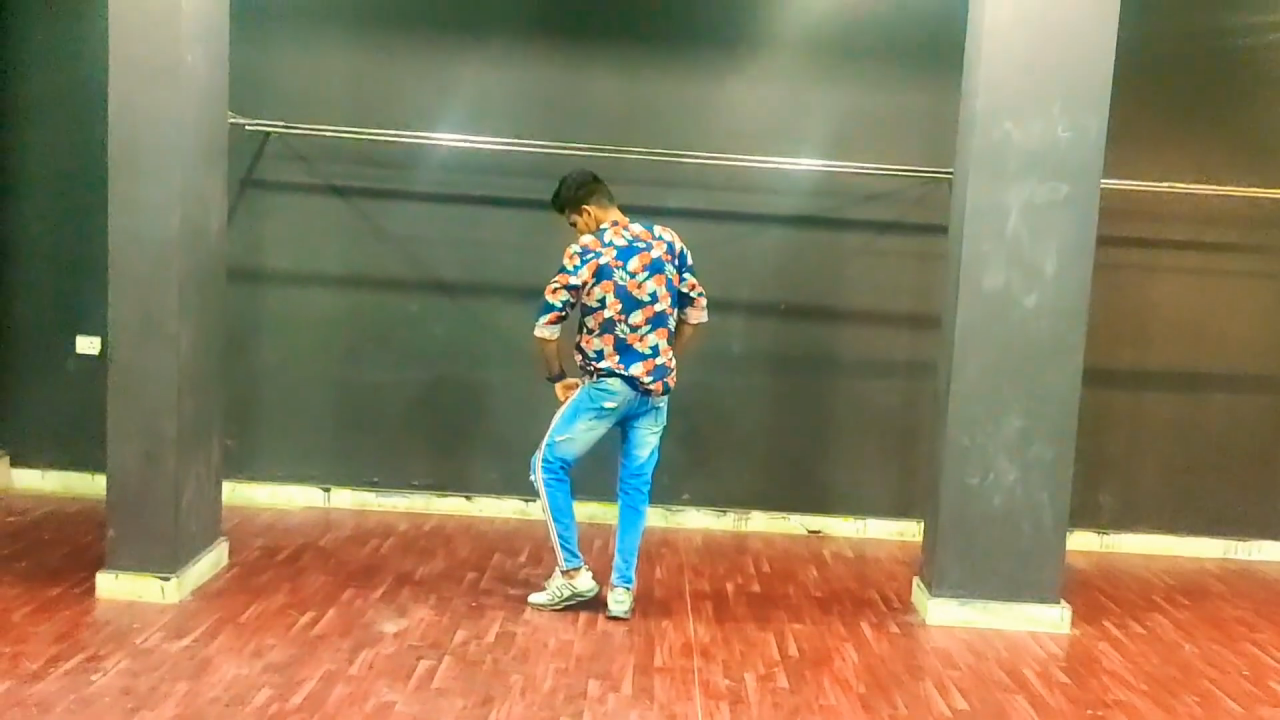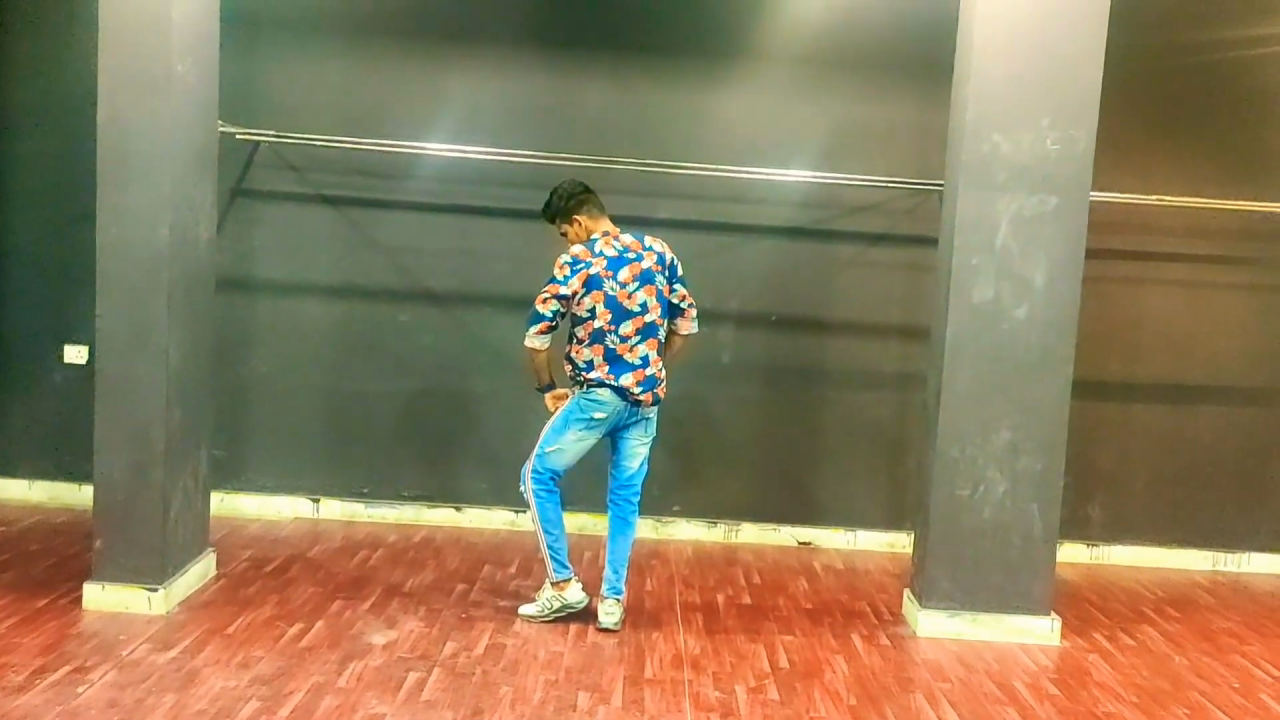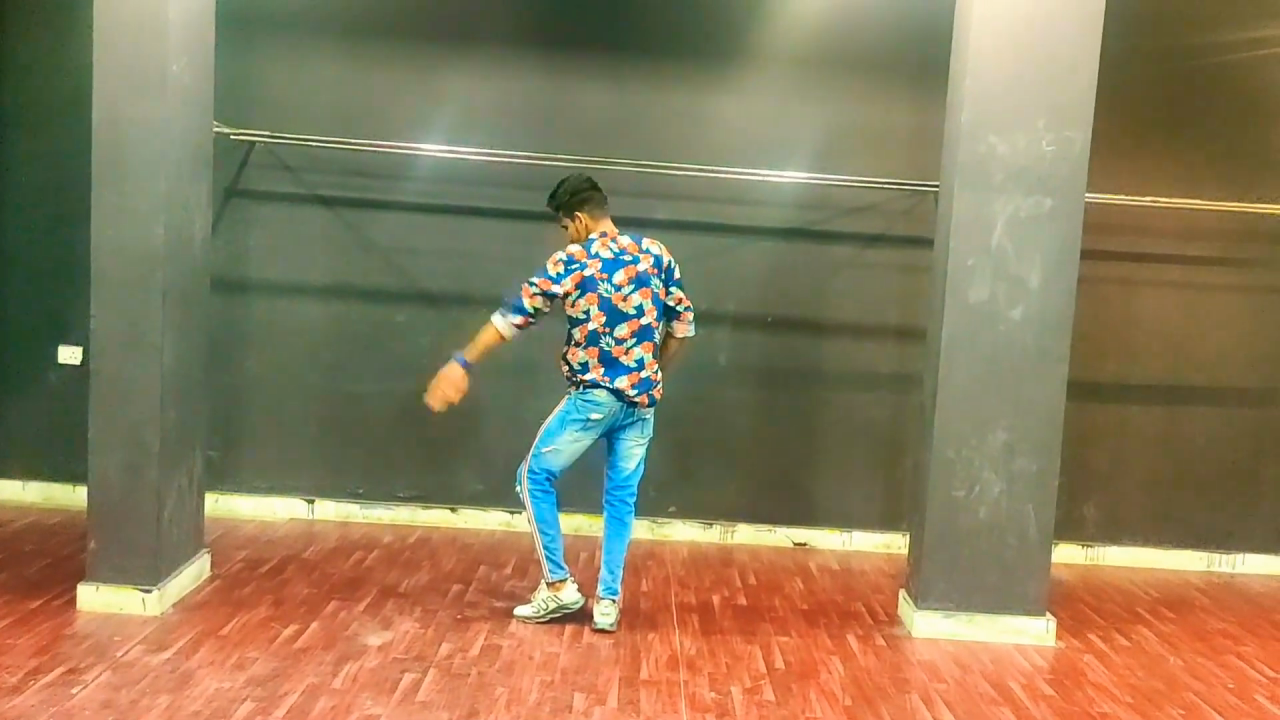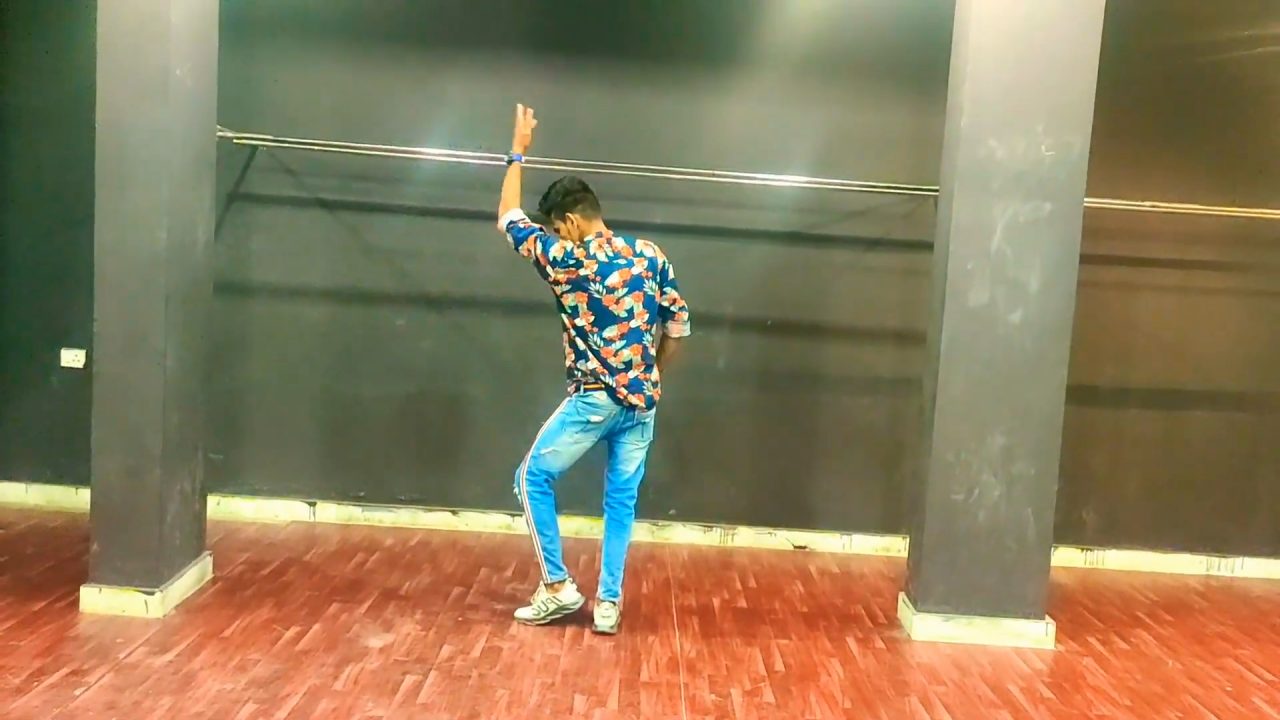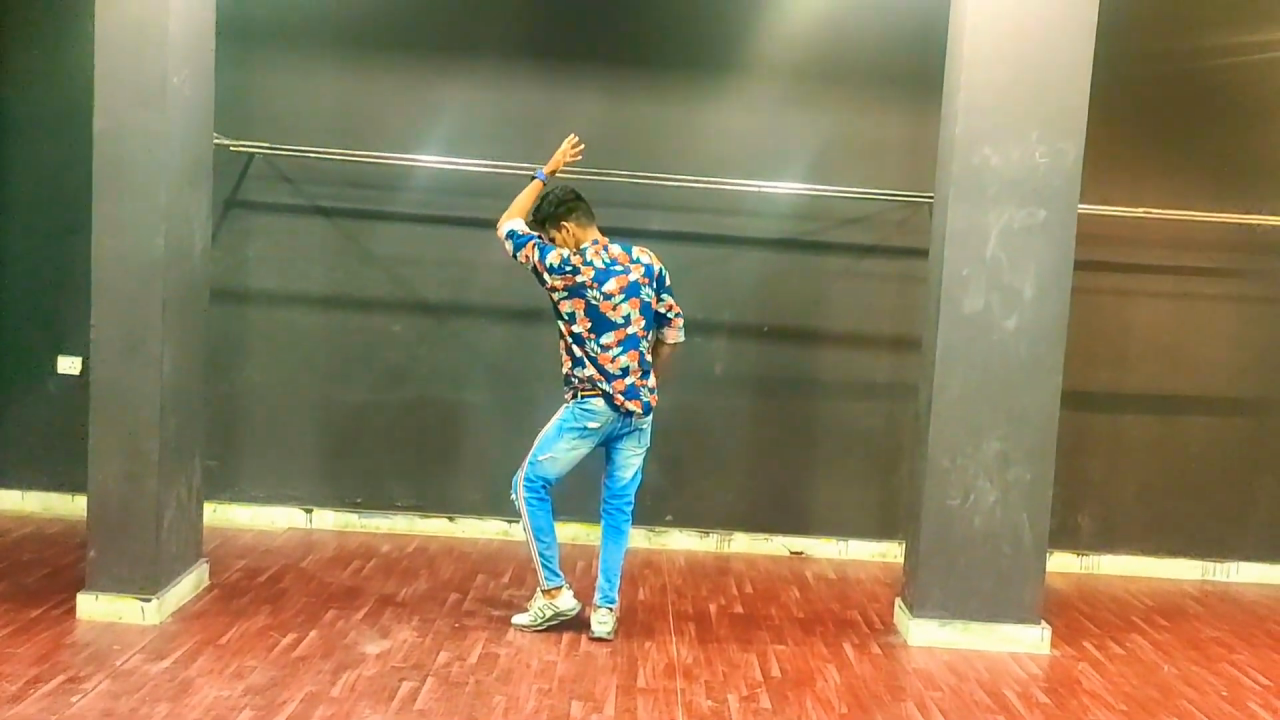
dt=0.7s
person 1, frame 1
left shoulder: (585, 251)
right shoulder: (668, 241)
left elbow: (547, 326)
right elbow: (696, 312)
left wrist: (558, 377)
left hip: (607, 386)
right hip: (656, 388)
left knee: (548, 465)
right knee: (636, 486)
left ankle: (574, 573)
right ankle: (623, 589)
person 1, frame 2
left shoulder: (576, 262)
right shoulder: (658, 252)
left elbow: (537, 334)
right elbow: (686, 323)
left wrist: (547, 388)
left hip: (597, 395)
right hip: (647, 398)
left knee: (539, 476)
right knee: (626, 497)
left ankle: (563, 585)
right ankle: (612, 600)
person 1, frame 3
left shoulder: (569, 263)
right shoulder: (656, 254)
left elbow: (513, 315)
right elbow: (683, 324)
left wrist: (461, 364)
left hip: (594, 396)
right hip: (642, 398)
left knee: (535, 478)
right knee: (622, 497)
left ankle: (557, 587)
right ankle: (607, 601)
person 1, frame 4
left shoulder: (565, 259)
right shoulder: (649, 255)
left elbow: (509, 218)
right elbow: (677, 325)
left wrist: (517, 153)
left hip: (594, 400)
right hip: (642, 401)
left knee: (533, 478)
right knee: (621, 500)
left ankle: (558, 588)
right ankle: (609, 604)
person 1, frame 5
left shoulder: (563, 266)
right shoulder: (647, 262)
left elbow: (508, 225)
right elbow: (672, 331)
left wrist: (547, 172)
left hip: (591, 406)
right hip: (640, 407)
left knee: (530, 484)
right knee: (619, 506)
left ankle: (554, 593)
right ankle: (606, 609)
